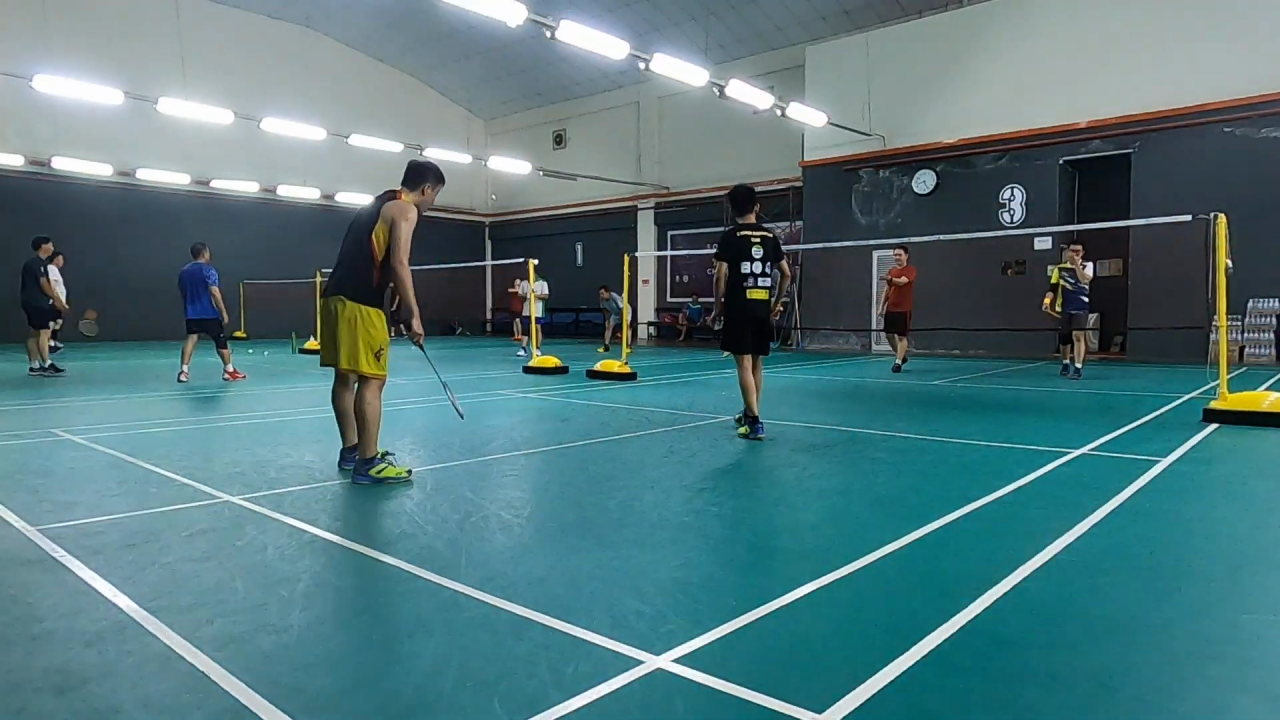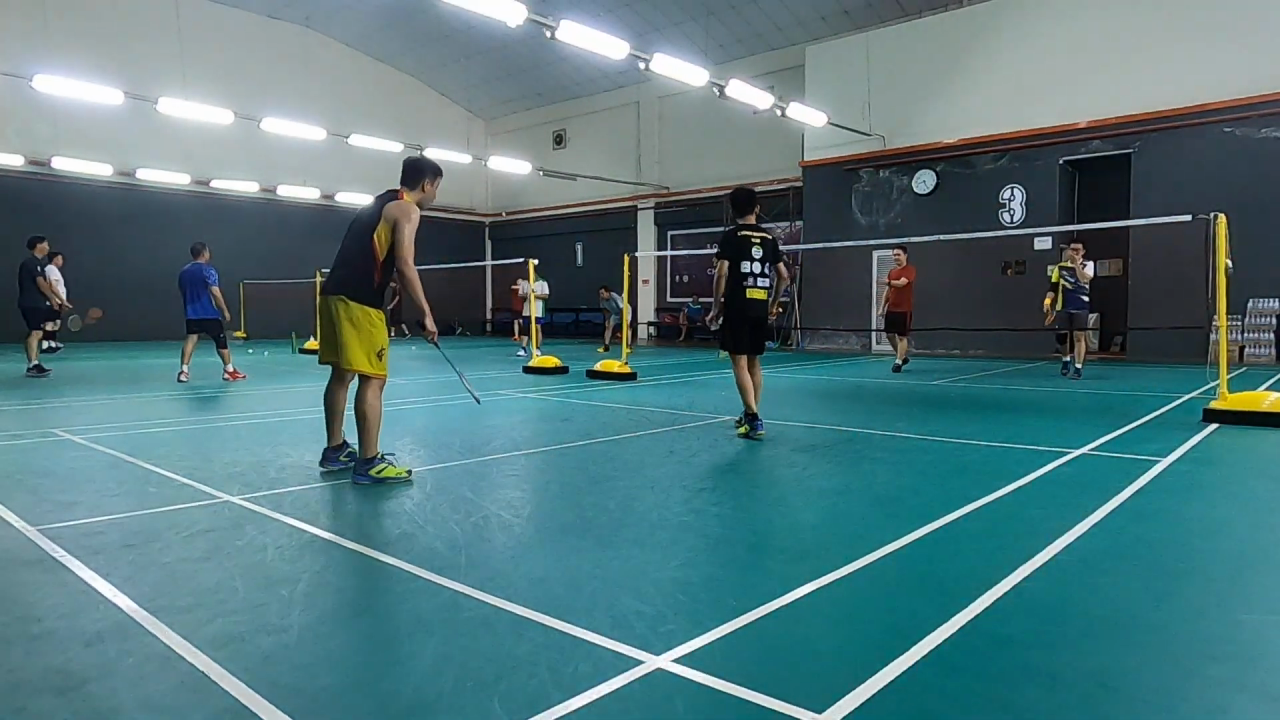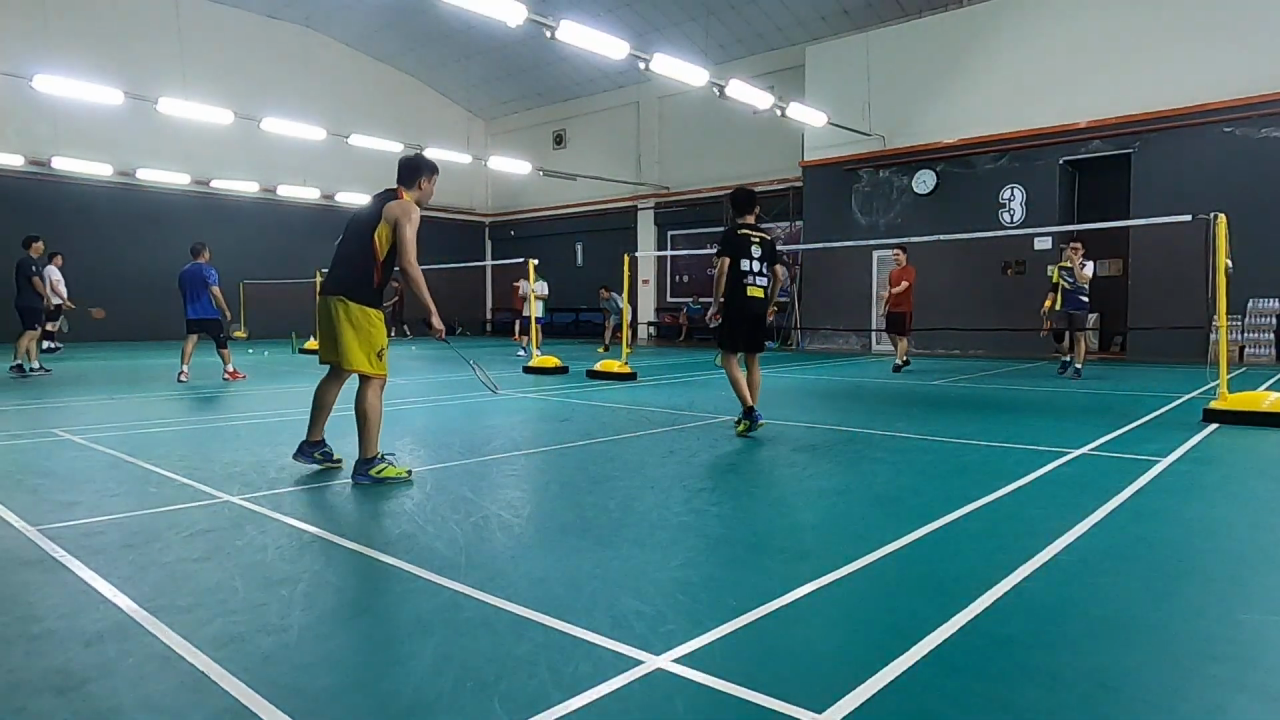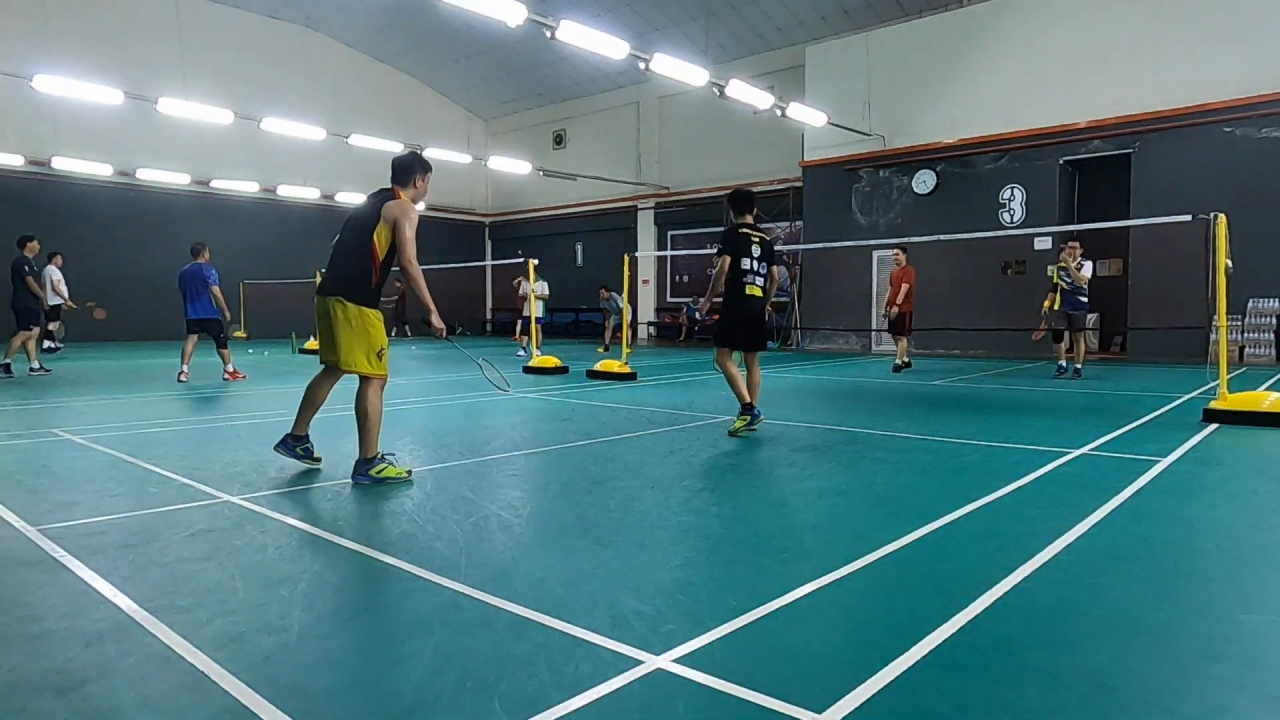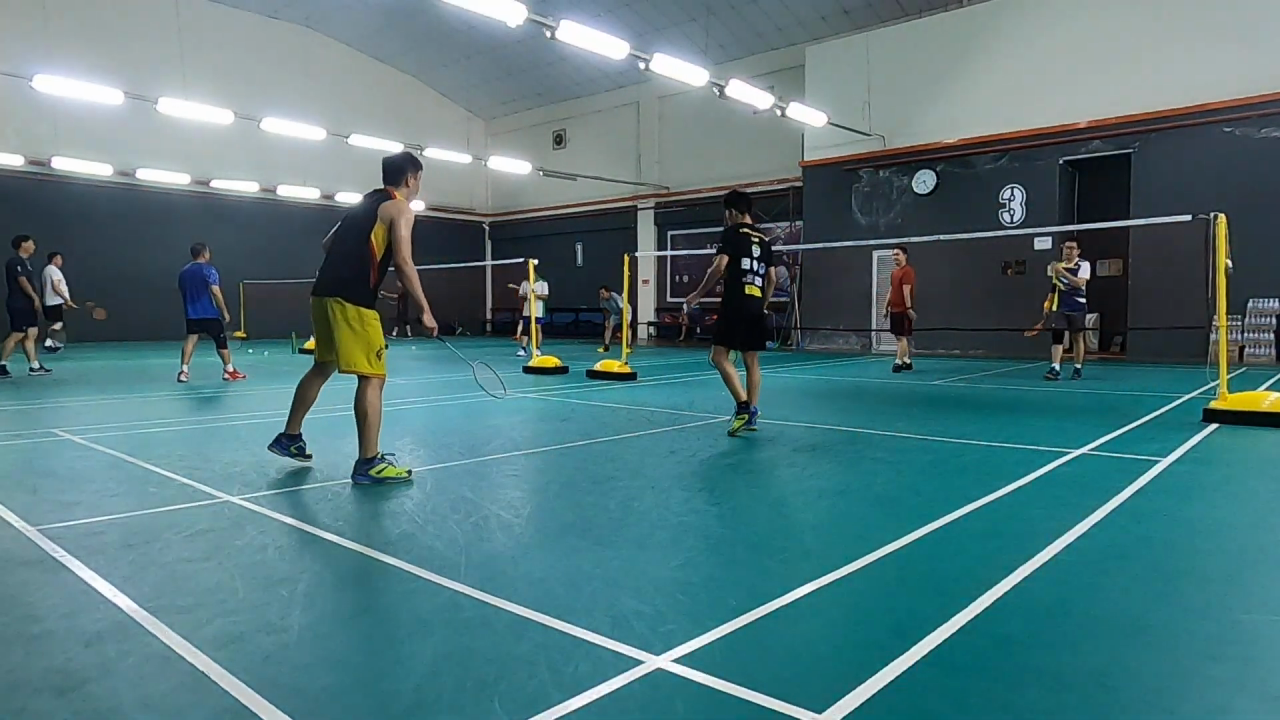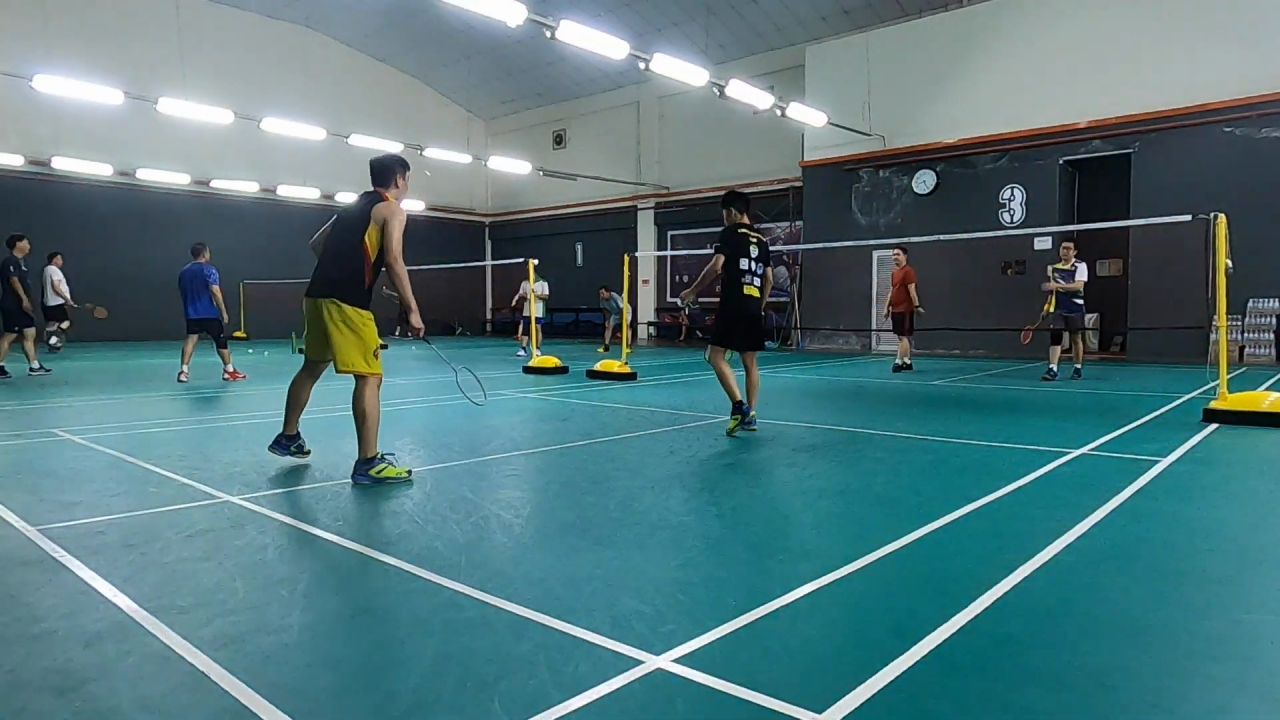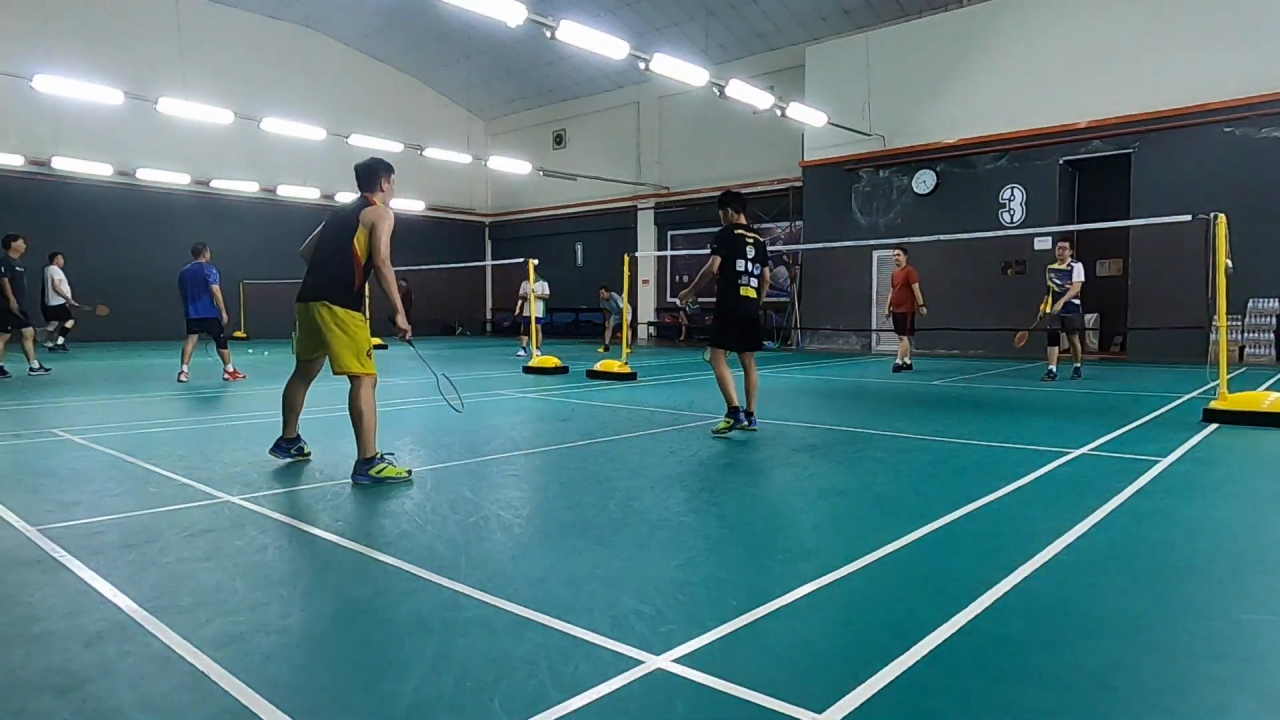
dt=0.1s
person 1, frame 1
left shoulder: (377, 205)
right shoulder: (406, 209)
right elbow: (399, 264)
right wrist: (413, 315)
left hip: (336, 296)
right hip: (359, 302)
left knee: (346, 377)
right knee: (372, 379)
left ankle: (351, 450)
right ankle: (367, 463)
person 1, frame 2
left shoulder: (378, 205)
right shoulder: (407, 209)
right elbow: (404, 265)
right wrist: (426, 314)
left hip: (335, 294)
right hip: (359, 302)
left knee: (341, 374)
right knee: (373, 379)
left ankle: (335, 448)
right ankle: (368, 463)
person 1, frame 3
left shoulder: (376, 204)
right shoulder: (407, 209)
left elbow: (344, 248)
right elbow: (408, 264)
right wrist: (432, 312)
left hip: (333, 294)
right hip: (358, 302)
left knee: (338, 372)
right knee: (373, 379)
left ankle: (313, 444)
right ankle: (368, 463)
person 1, frame 4
left shoulder: (370, 204)
right shoulder: (404, 209)
left elbow: (338, 246)
right elbow: (407, 262)
right wrist: (432, 311)
left hip: (329, 295)
right hip: (356, 302)
left knee: (332, 370)
right knee: (373, 378)
left ankle: (296, 438)
right ankle: (368, 463)
person 1, frame 5
left shoulder: (364, 205)
right shoulder: (400, 209)
left elbow: (327, 244)
right elbow: (403, 262)
right wrist: (424, 310)
left hip: (324, 295)
right hip: (353, 302)
left knee: (322, 368)
right knee: (372, 378)
left ankle: (289, 437)
right ankle: (368, 463)
person 1, frame 6
left shoulder: (353, 208)
right shoulder: (392, 209)
left elbow: (316, 244)
right elbow: (394, 261)
right wrist: (413, 310)
left hip: (318, 296)
right hip: (348, 304)
left knee: (312, 368)
right knee: (369, 378)
left ankle: (288, 437)
right ankle: (368, 463)
person 1, frame 7
left shoulder: (341, 213)
right shoulder: (380, 213)
left elbow: (306, 252)
right elbow: (381, 264)
right wrist: (399, 312)
left hip: (309, 300)
right hip: (339, 305)
left knee: (305, 371)
right knee: (364, 378)
left ankle: (288, 440)
right ankle: (368, 463)
person 2, frame 1
left shoulder: (731, 236)
right shoulder: (770, 237)
left elbow: (721, 275)
right elbow: (786, 273)
left wrist: (718, 305)
right wrist: (776, 302)
left hip: (739, 307)
right hip: (763, 308)
left knee: (744, 364)
right knee: (756, 363)
left ankle: (754, 423)
right ankle: (750, 414)
person 2, frame 2
left shoulder: (731, 236)
right shoulder: (769, 239)
left elbow: (721, 273)
right elbow: (783, 276)
left wrist: (716, 306)
right wrist: (774, 305)
left hip: (738, 308)
right hip: (761, 308)
left knee: (740, 364)
right knee: (754, 362)
left ankle: (753, 418)
right ankle: (750, 415)
person 2, frame 3
left shoulder: (731, 234)
right shoulder: (767, 239)
left elbow: (722, 270)
right elbow: (778, 277)
left wrist: (716, 304)
right wrist: (769, 305)
left hip: (737, 305)
right hip: (759, 307)
left knee: (730, 361)
right knee: (752, 361)
left ankle: (751, 412)
right ankle: (749, 414)
person 2, frame 4
left shoulder: (733, 233)
right shoulder: (765, 239)
left elbow: (723, 268)
right elbow: (774, 278)
left wrist: (708, 299)
right wrist: (766, 305)
left hip: (737, 304)
right hip: (757, 305)
left knee: (723, 358)
right knee: (752, 361)
left ankle: (748, 407)
right ankle: (751, 411)
person 2, frame 5
left shoulder: (732, 233)
right shoulder: (764, 240)
left elbow: (719, 267)
right elbow: (772, 279)
left wrist: (698, 293)
left hip: (736, 304)
right hip: (756, 306)
left knee: (720, 356)
right knee: (752, 361)
left ankle: (745, 406)
right ankle: (750, 411)
person 2, frame 6
left shoulder: (731, 233)
right shoulder: (761, 240)
left elbow: (716, 266)
right elbow: (768, 279)
left wrist: (693, 290)
left hip: (733, 304)
right hip: (754, 306)
left knee: (717, 356)
right knee: (750, 361)
left ankle: (740, 407)
right ankle: (750, 415)
person 2, frame 7
left shoulder: (727, 234)
right shoulder: (759, 240)
left elbow: (712, 268)
right elbow: (765, 279)
left wrist: (691, 290)
left hip: (730, 305)
right hip: (751, 307)
left knee: (718, 359)
right knee: (749, 361)
left ankle: (734, 412)
right ankle: (750, 416)
